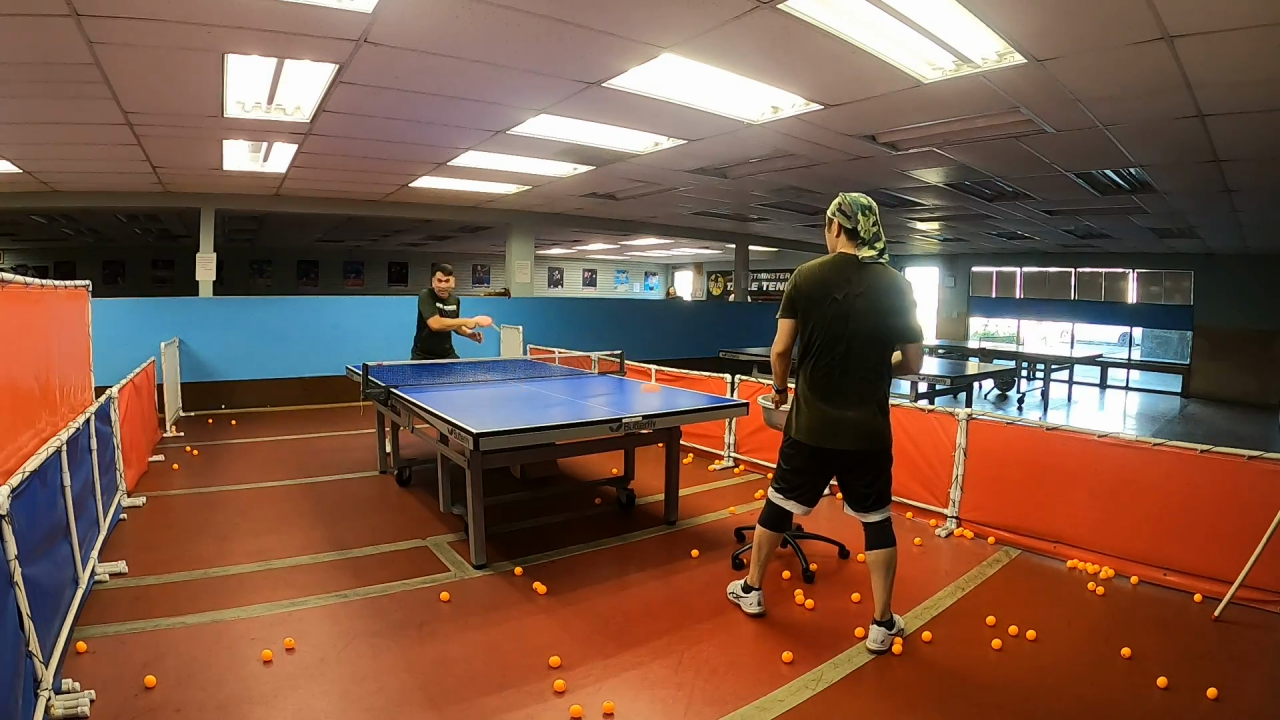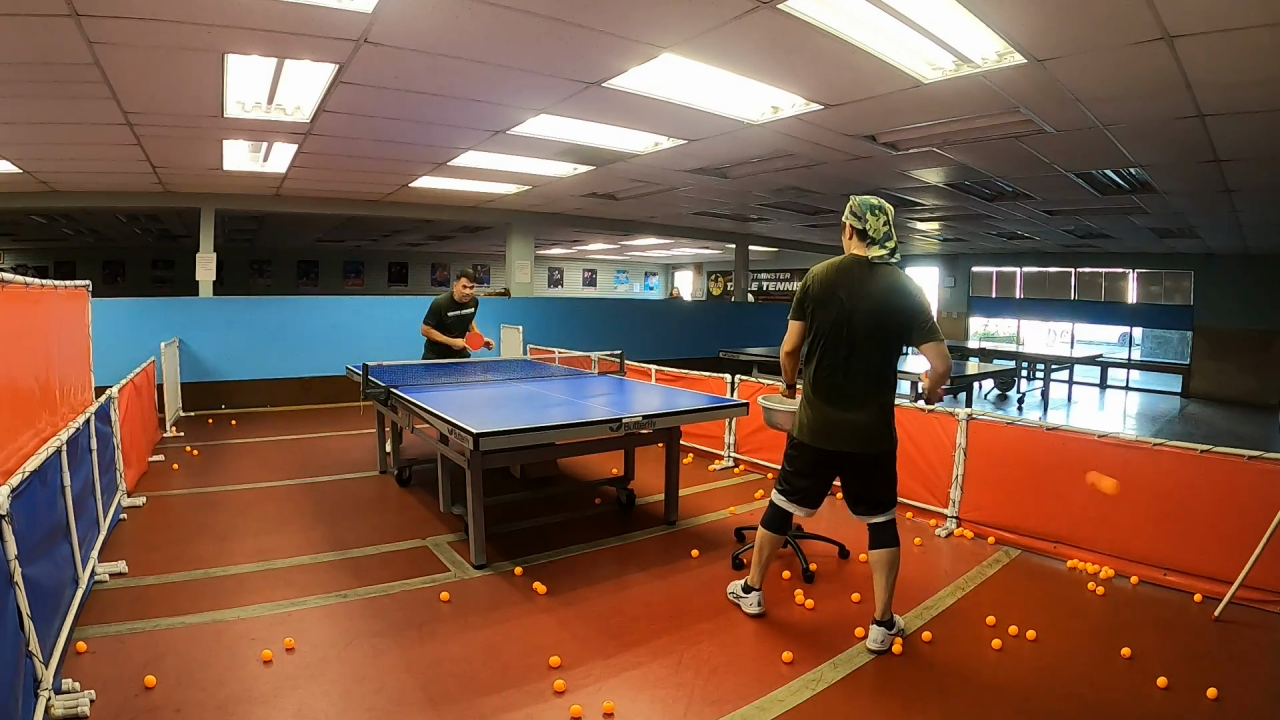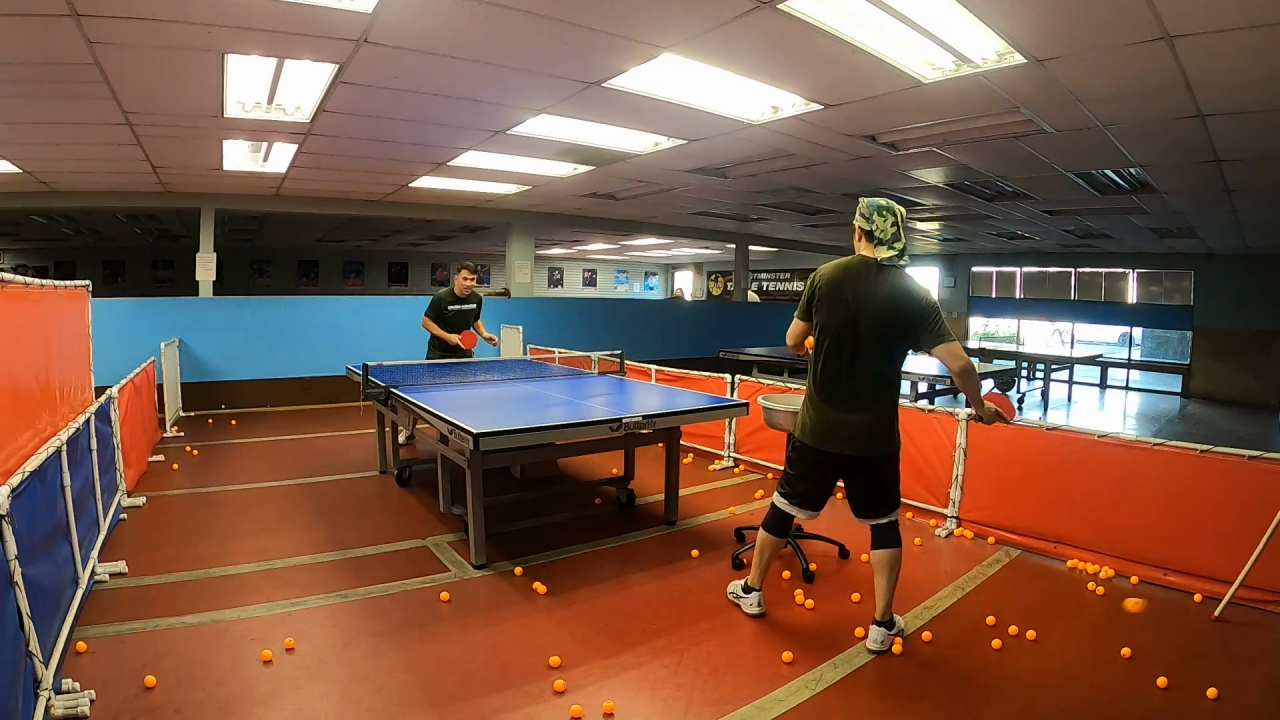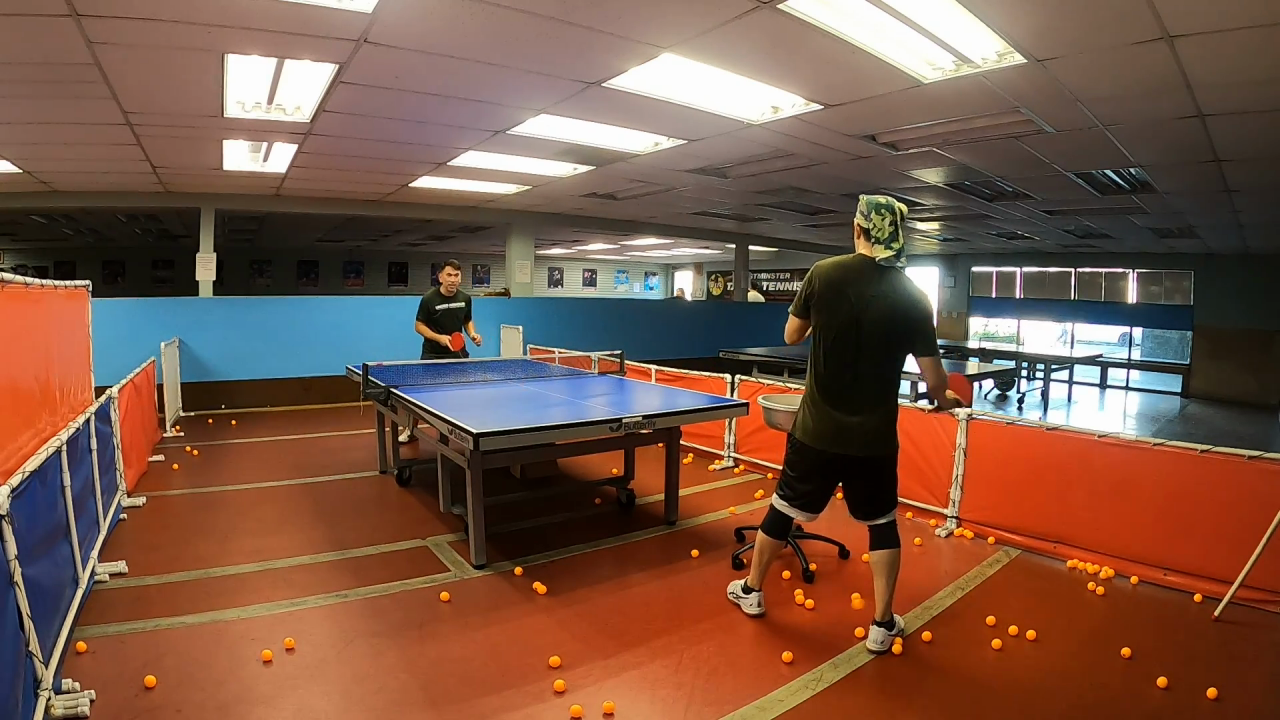
dt=0.2s
person 1, frame 1
left shoulder: (806, 277)
right shoulder: (896, 285)
left elbow: (781, 348)
right elbow: (912, 363)
left wrist: (780, 388)
left hip: (810, 423)
right hip: (868, 429)
left knee: (779, 504)
right knee: (877, 520)
left ankle: (751, 589)
right ankle: (882, 624)
person 1, frame 2
left shoulder: (818, 276)
right shoulder: (905, 289)
left elbow: (790, 348)
right elbow: (941, 364)
left wrist: (789, 384)
right wrist: (933, 390)
left hip: (815, 425)
right hip: (871, 432)
left knee: (782, 506)
right knee: (881, 521)
left ankle: (752, 589)
right ankle: (882, 624)
person 1, frame 3
left shoulder: (826, 275)
right shoulder: (913, 295)
left elbow: (793, 340)
right elbow: (959, 363)
right wrist: (979, 405)
left hip: (817, 427)
right hip: (874, 435)
left knee: (783, 507)
right knee: (883, 524)
left ankle: (751, 589)
right ankle: (882, 625)
person 1, frame 4
left shoulder: (823, 273)
right shoulder: (912, 297)
left elbow: (792, 335)
right elbow: (934, 377)
right wrist: (944, 400)
left hip: (817, 428)
right hip: (874, 436)
left knee: (784, 509)
right knee: (882, 524)
left ankle: (751, 590)
right ankle: (882, 625)
